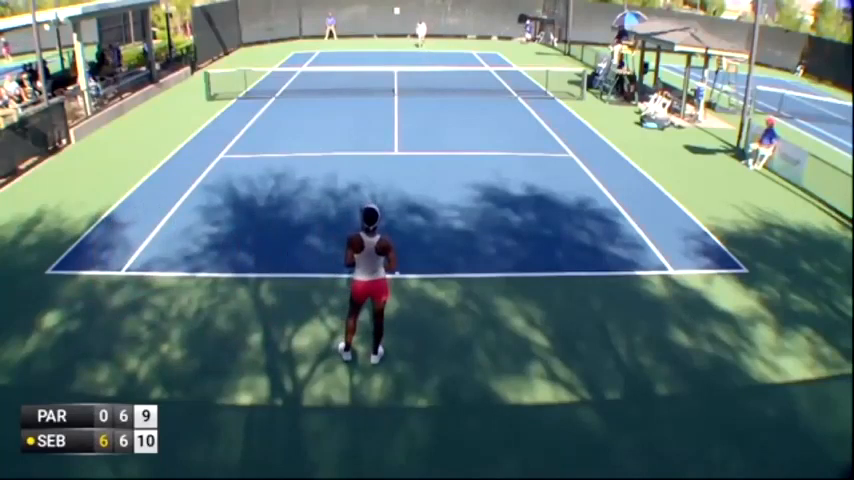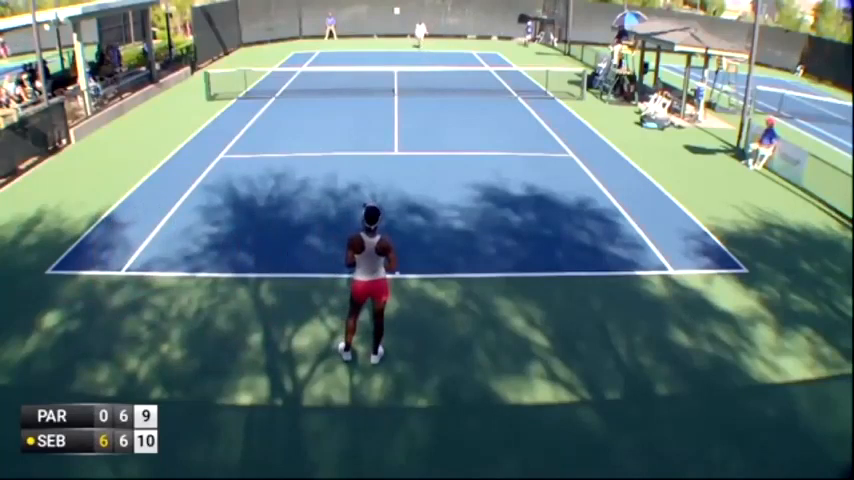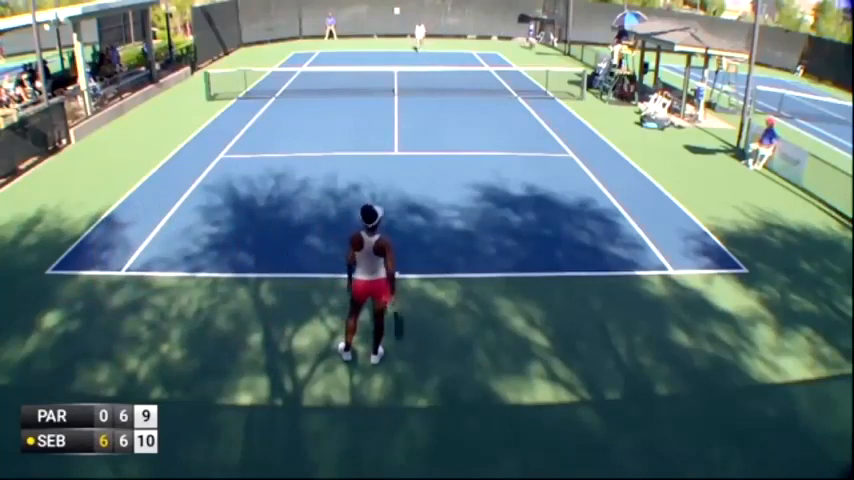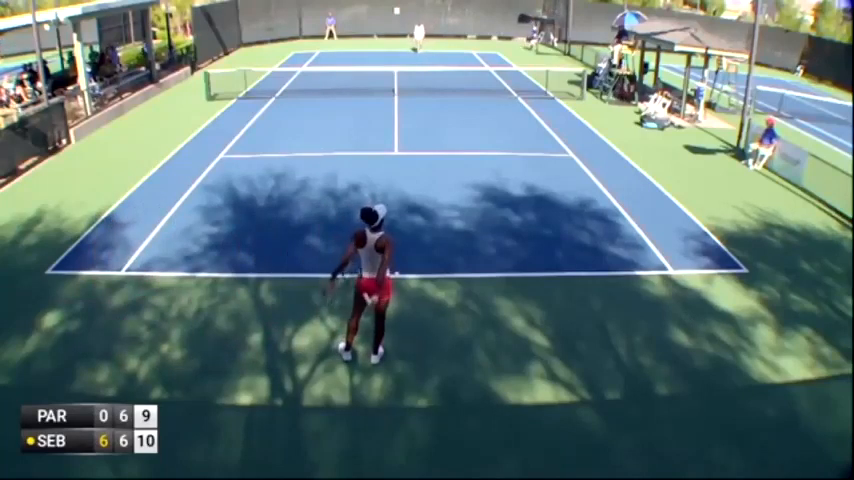
dt=0.4s
person 1, frame 1
left shoulder: (353, 239)
right shoulder: (384, 242)
left elbow: (348, 263)
right elbow: (393, 267)
right wrist: (379, 264)
left hip: (359, 283)
right hip: (379, 283)
left knee: (352, 315)
right knee: (378, 318)
left ankle: (346, 349)
right ankle: (375, 353)
person 1, frame 2
left shoulder: (354, 240)
right shoulder: (385, 242)
left elbow: (349, 263)
right elbow: (393, 267)
right wrist: (380, 264)
left hip: (360, 283)
right hip: (379, 283)
left knee: (352, 316)
right knee: (378, 318)
left ankle: (346, 350)
right ankle: (375, 353)
person 1, frame 3
left shoulder: (355, 238)
right shoulder: (384, 243)
left elbow: (350, 262)
right elbow: (390, 271)
left wrist: (350, 280)
right wrist: (392, 292)
left hip: (360, 283)
right hip: (379, 283)
left knee: (353, 315)
right knee: (378, 318)
left ankle: (346, 349)
right ankle: (375, 353)
person 1, frame 4
left shoulder: (359, 236)
right shoulder: (386, 240)
left elbow: (346, 259)
right elbow: (383, 268)
left wrist: (333, 277)
right wrist: (378, 292)
left hip: (363, 281)
right hip: (380, 282)
left knee: (355, 315)
right knee: (380, 318)
left ankle: (347, 350)
right ankle: (375, 353)
